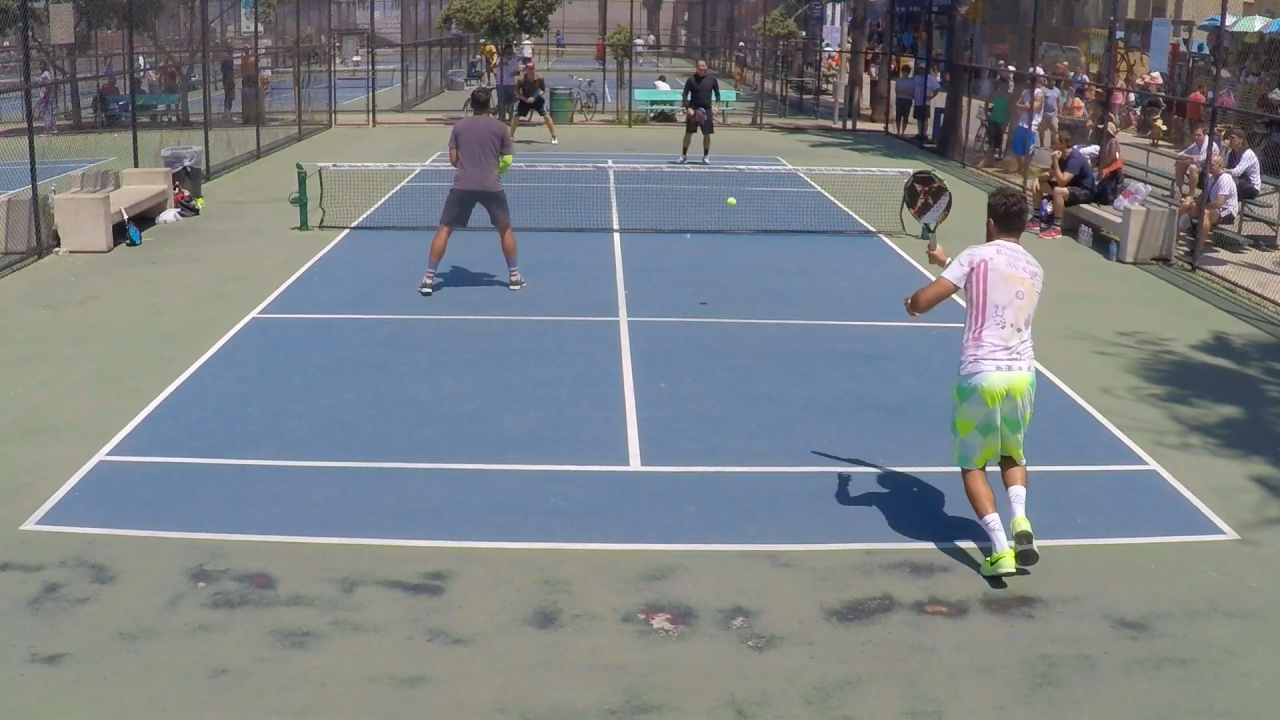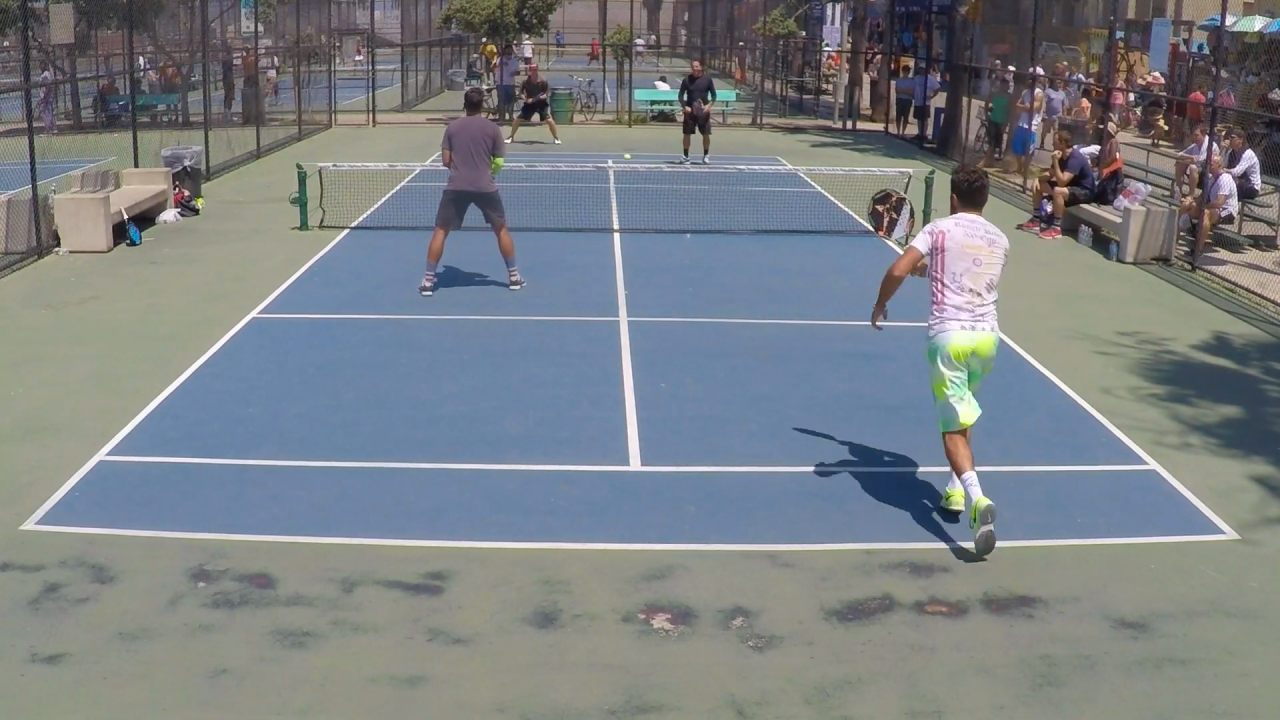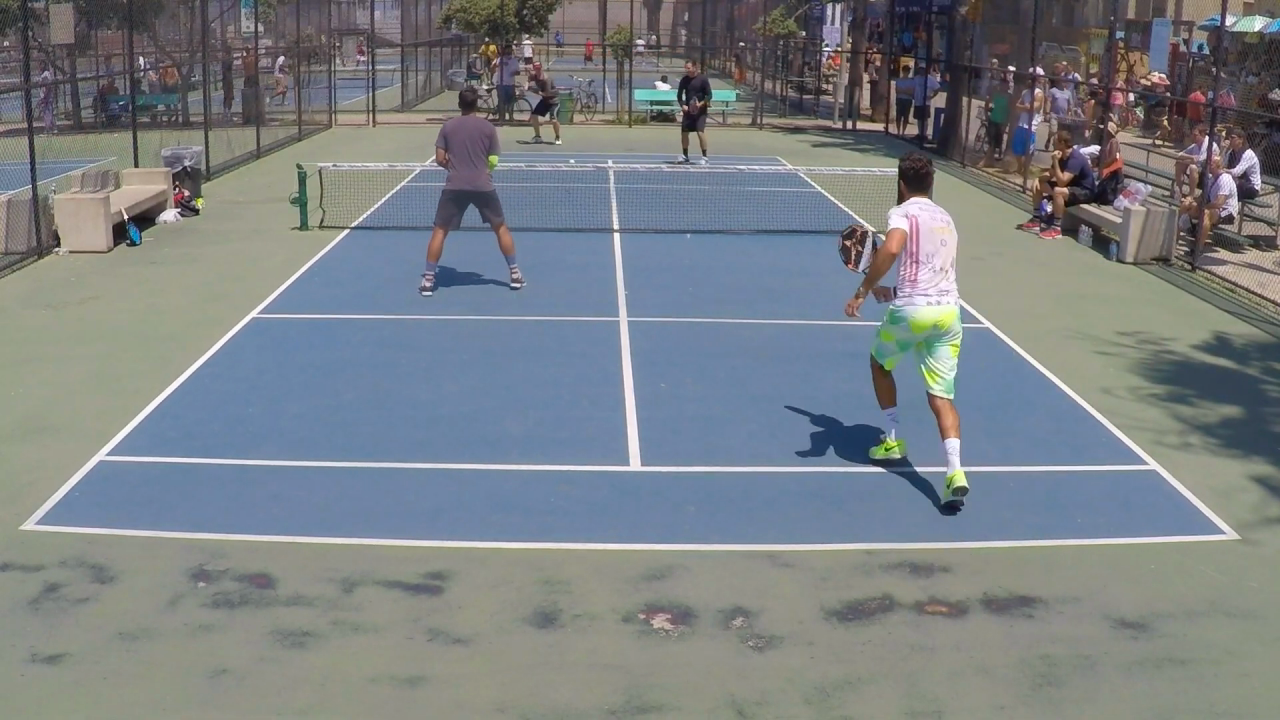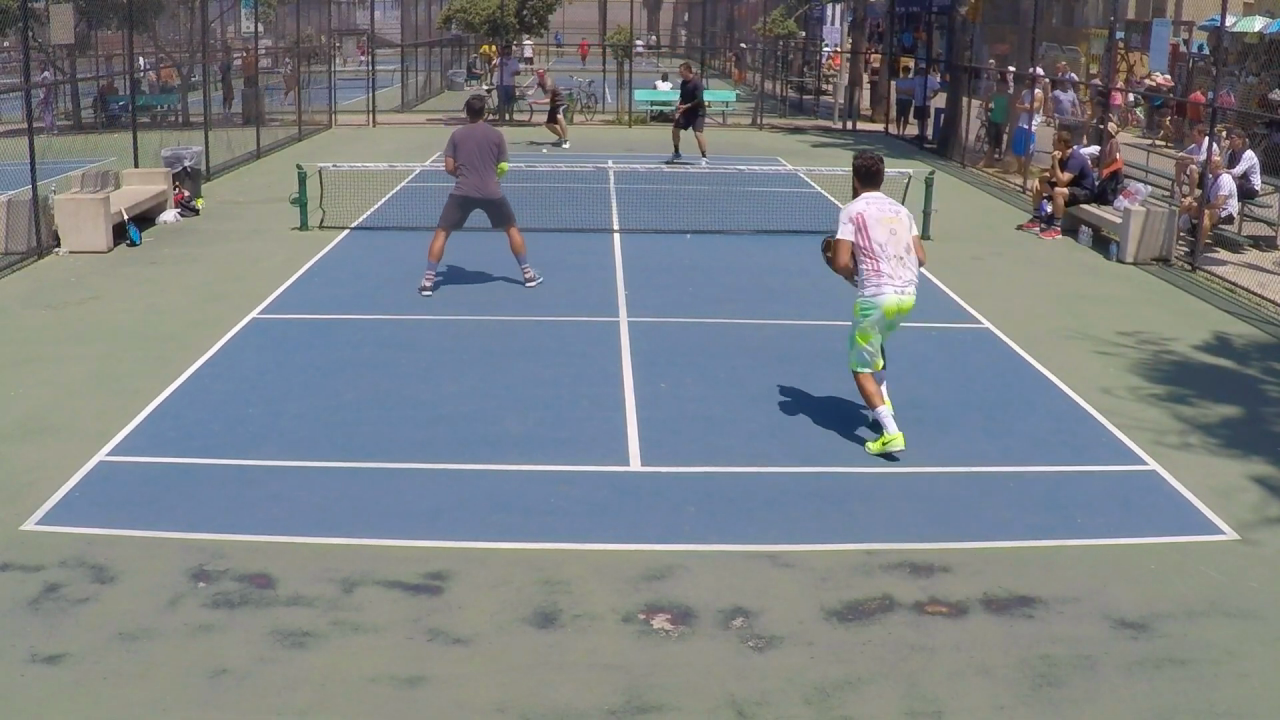
dt=0.2s
person 1, frame 1
left shoulder: (976, 257)
right shoulder: (1034, 269)
left elbow: (927, 299)
left wrist: (912, 306)
right wrist: (950, 265)
left hip: (980, 375)
right hip: (1021, 374)
left knee: (972, 466)
right knee: (1011, 455)
left ankle: (1000, 553)
right ankle: (1019, 524)
person 1, frame 2
left shoulder: (938, 230)
right shoulder: (1000, 240)
left elbow: (898, 271)
left wrist: (880, 307)
left hip: (947, 338)
right hip: (986, 339)
left knee: (954, 426)
right knee: (961, 419)
left ankle: (980, 501)
right ankle: (958, 493)
person 1, frame 3
left shoulder: (902, 213)
right shoulder: (946, 220)
left elbow: (890, 250)
left wrist: (861, 291)
right wrist: (894, 290)
left hip: (911, 313)
right hip: (948, 313)
left knee: (880, 365)
right knee: (942, 396)
left ankle: (891, 441)
right ankle: (955, 472)
person 1, frame 4
left shoulder: (853, 211)
right shoulder: (902, 211)
left elbow: (841, 262)
right elbow: (919, 259)
left wrist: (854, 277)
left hip: (875, 297)
right hip: (907, 295)
left knee: (863, 370)
right knee: (870, 349)
left ankle: (891, 435)
right ankle: (880, 400)
person 2, frame 1
left shoulder: (459, 126)
right shoulder: (500, 128)
left elbow: (453, 159)
right elbow: (507, 161)
left hip: (462, 186)
right hip: (491, 187)
left knee: (444, 229)
right knee: (505, 229)
left ankle: (429, 278)
right ankle: (514, 276)
person 2, frame 2
left shoulder: (452, 127)
right shoulder: (493, 129)
left elbow: (445, 160)
right elbow: (498, 163)
left hip: (456, 187)
right hip: (485, 188)
left knee: (440, 231)
right knee: (501, 230)
left ankle: (428, 280)
right ankle: (514, 277)
person 2, frame 3
left shoulder: (448, 126)
right shoulder: (488, 128)
left elbow: (440, 159)
right elbow: (493, 161)
left hip: (454, 186)
right hip: (483, 187)
left knee: (440, 231)
right knee: (500, 228)
left ankle: (428, 280)
right ankle: (514, 274)
person 2, frame 4
left shoulder: (457, 135)
right shoulder: (496, 135)
left elbow: (450, 168)
right elbow: (502, 167)
left hip: (462, 194)
right hip: (492, 194)
left knee: (441, 233)
right knee: (512, 229)
left ankle: (428, 281)
right ankle: (527, 273)
